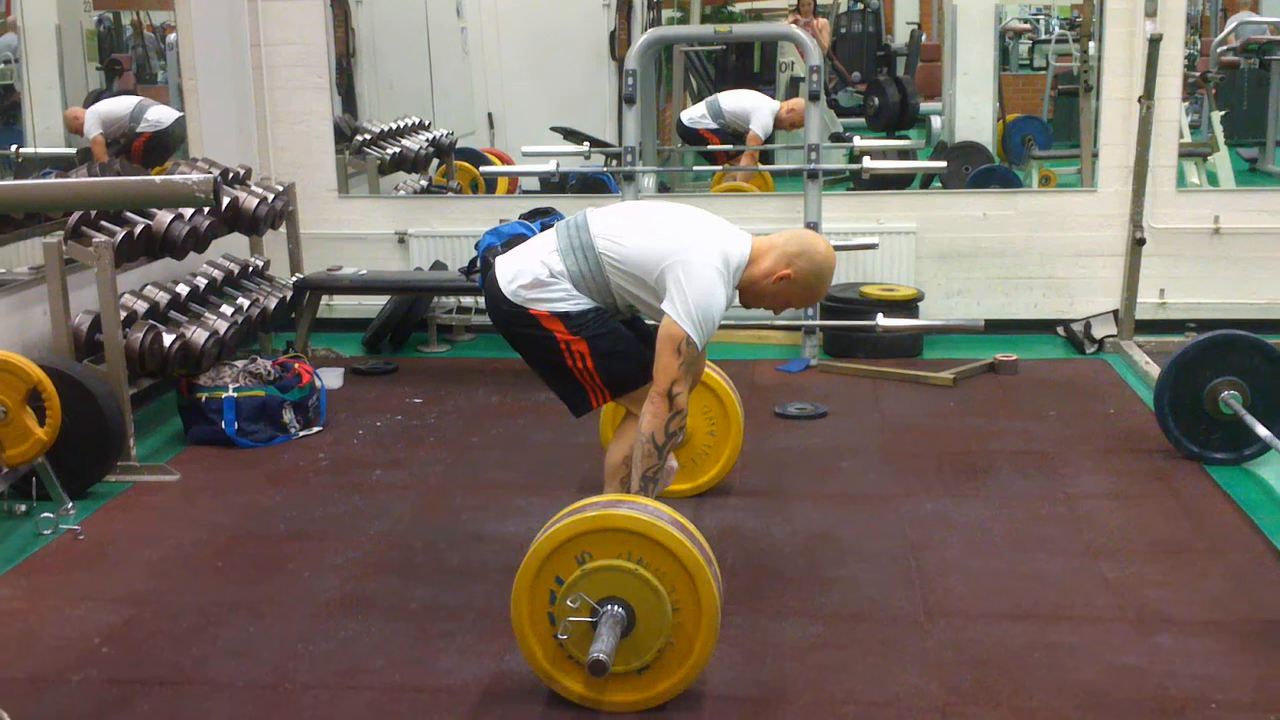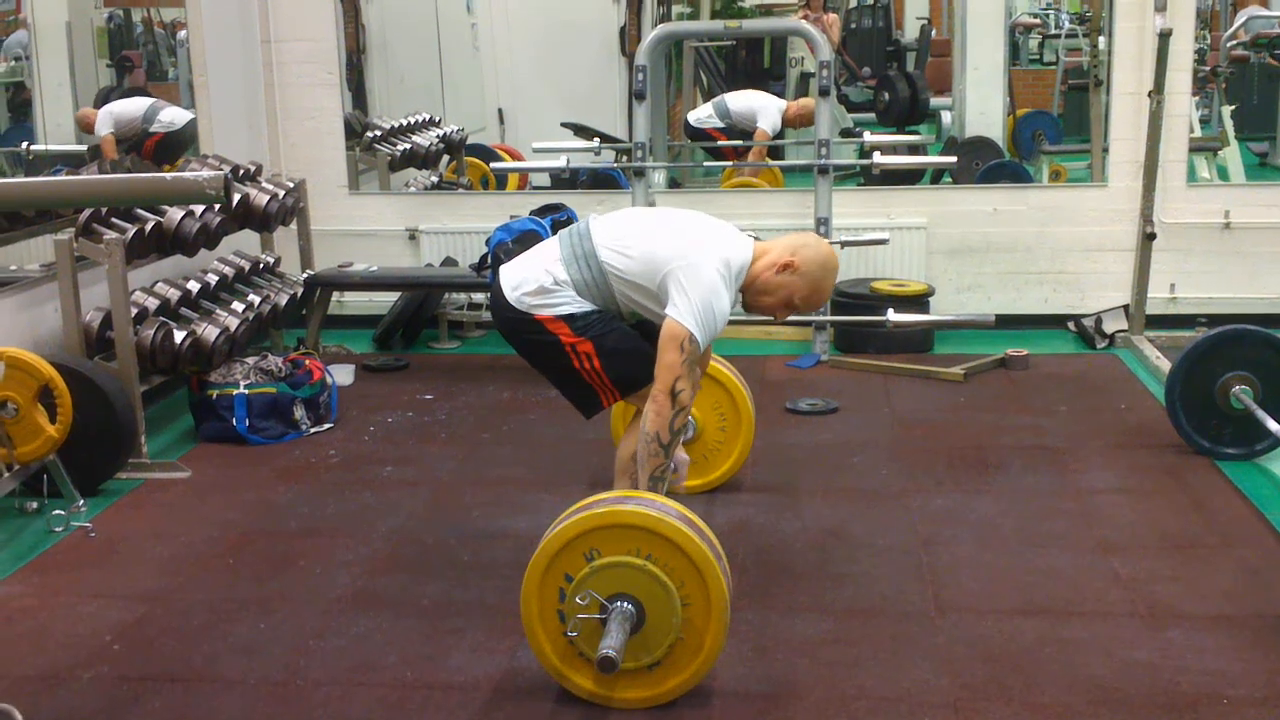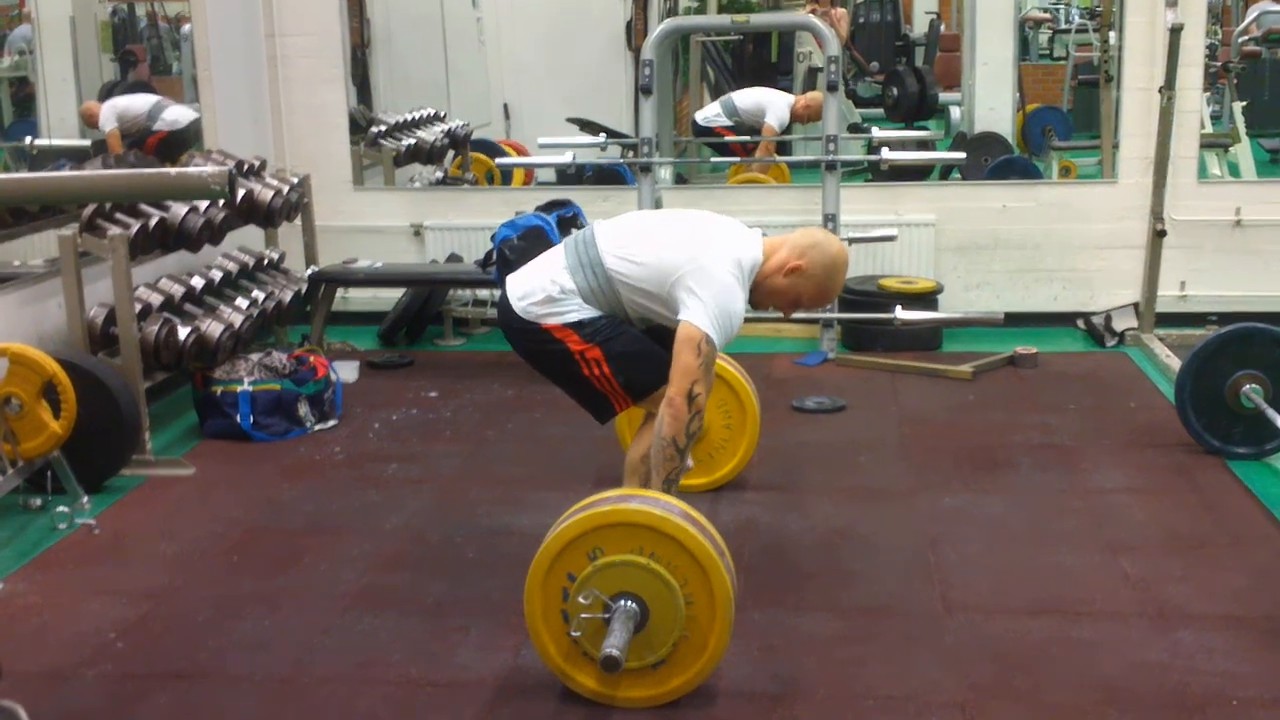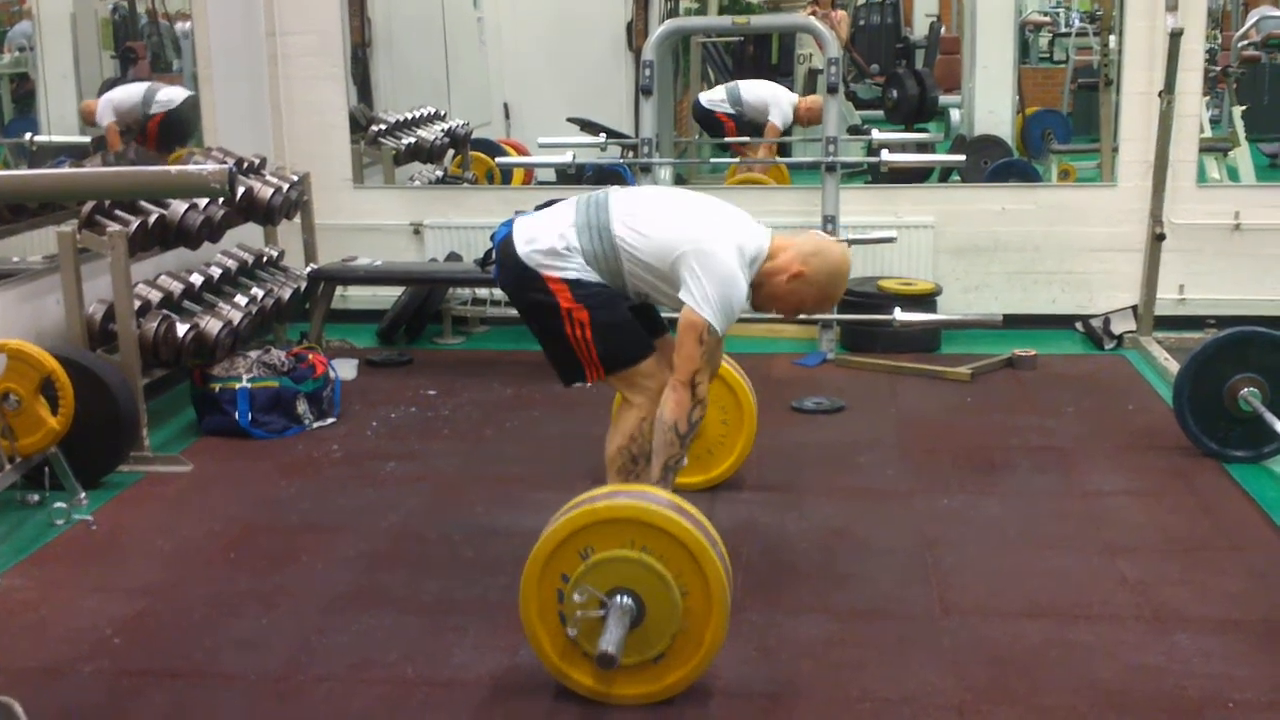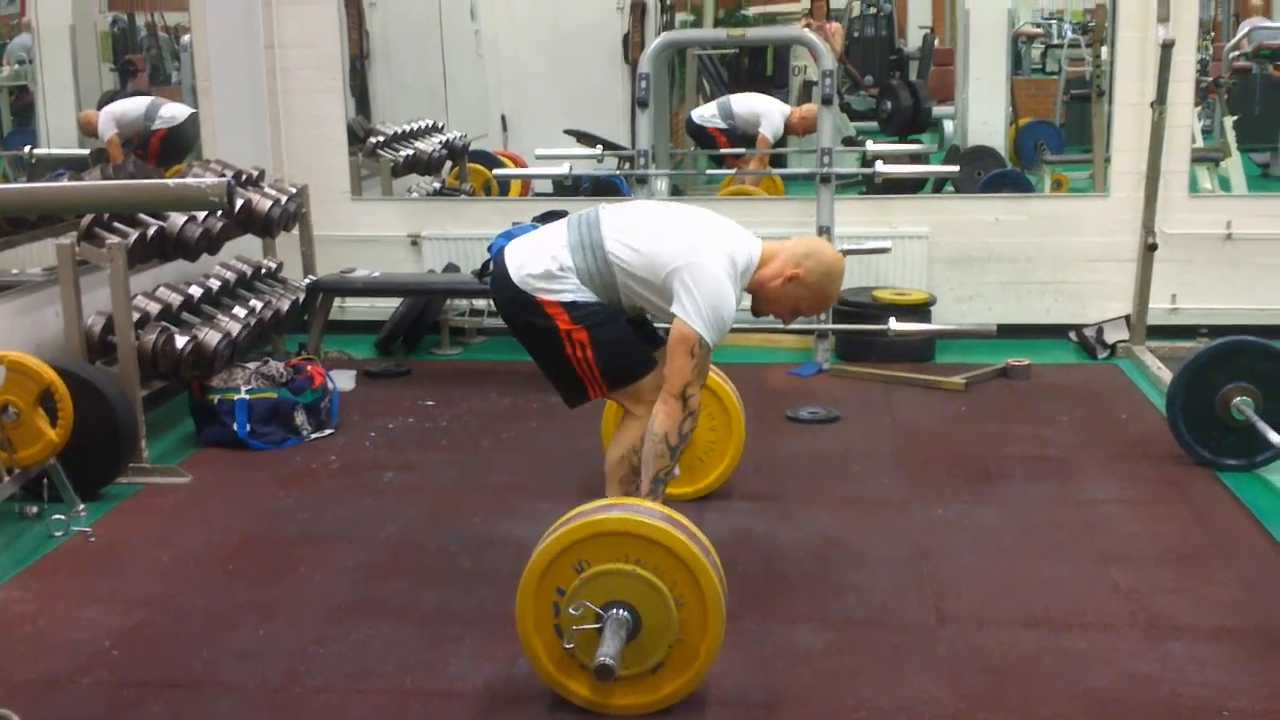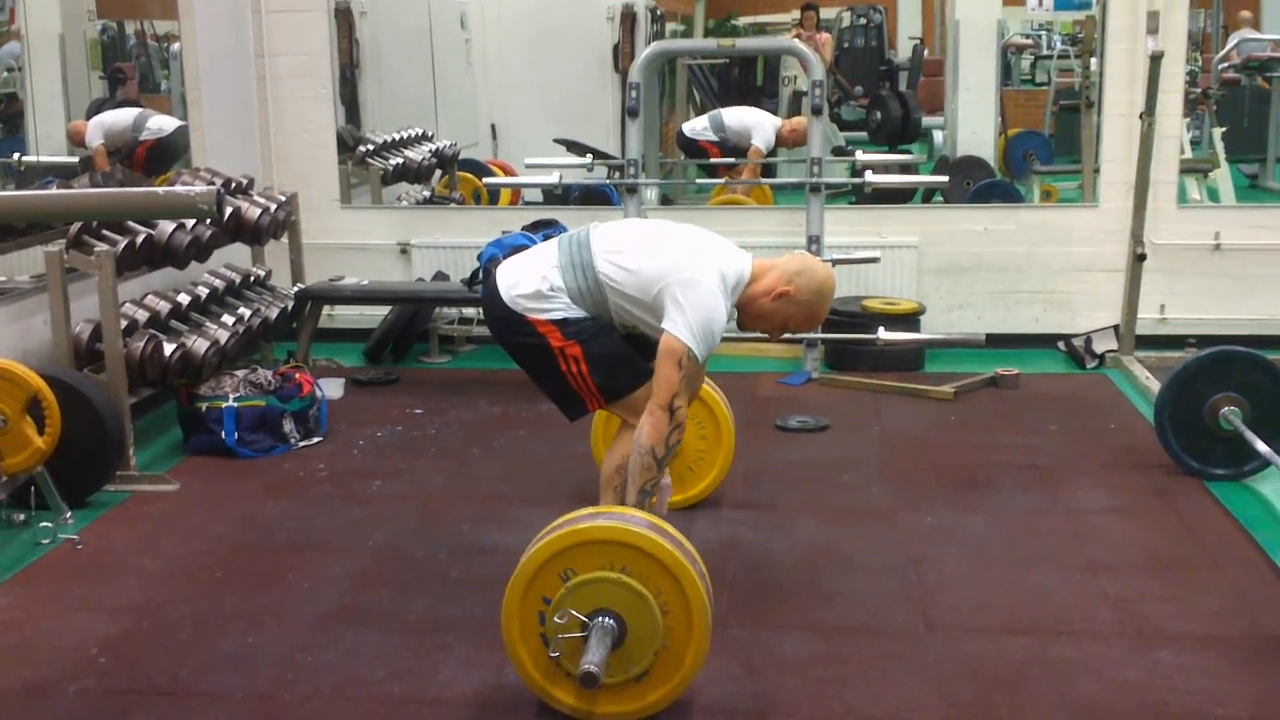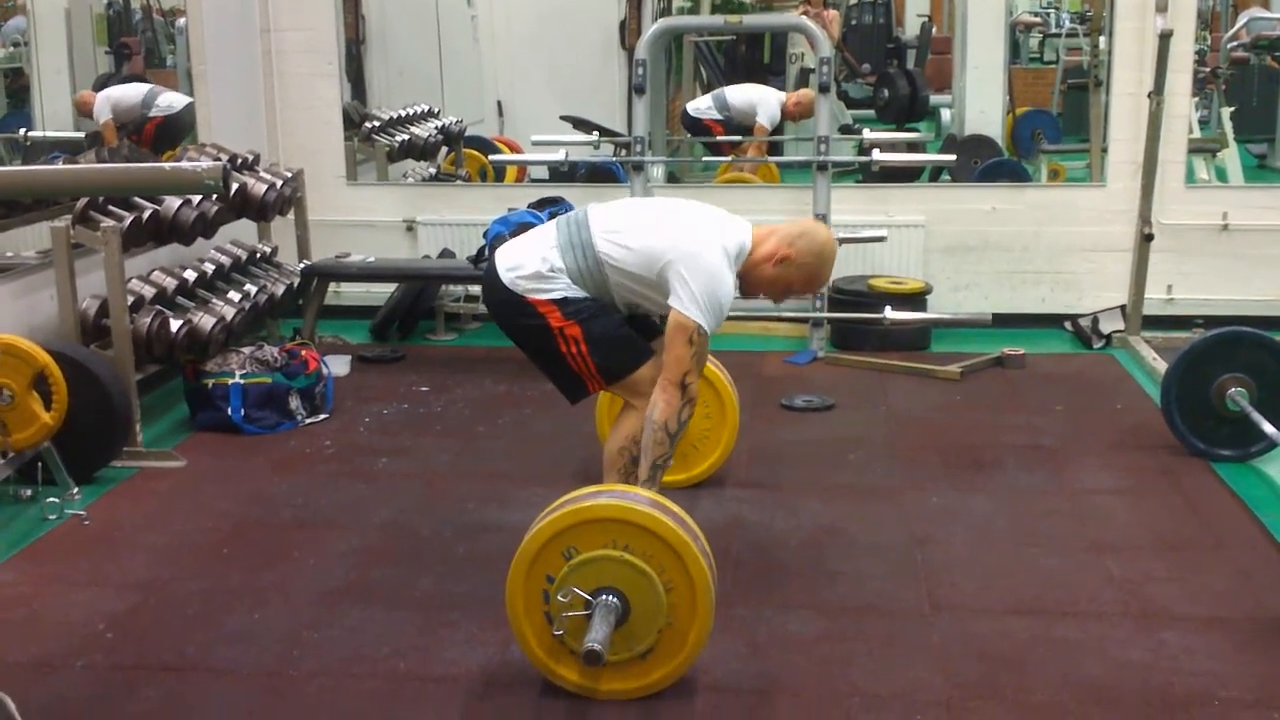
dt=0.7s
person 1, frame 1
left shoulder: (723, 247)
right shoulder: (706, 279)
left elbow: (681, 368)
right elbow: (666, 396)
left wrist: (661, 447)
left hip: (535, 275)
right hip: (531, 291)
right knee: (646, 403)
person 1, frame 2
left shoulder: (726, 250)
right shoulder: (711, 282)
right elbow: (667, 397)
left wrist: (671, 441)
left hip: (546, 279)
right hip: (535, 298)
left knee: (682, 376)
right knee: (669, 393)
person 1, frame 3
left shoulder: (735, 246)
right shoulder: (722, 286)
right elbow: (681, 402)
left hip: (554, 286)
right hip: (544, 308)
left knee: (692, 377)
right knee: (668, 401)
person 1, frame 4
left shoulder: (743, 240)
right shoulder: (726, 273)
right elbow: (686, 388)
left hip: (558, 247)
right hip: (544, 259)
left knee: (663, 365)
right knee: (648, 389)
person 1, frame 5
left shoulder: (733, 250)
right shoulder: (716, 283)
right elbow: (678, 399)
left hip: (544, 261)
right hip: (538, 281)
left knee: (660, 377)
right knee: (646, 403)
person 1, frame 6
left shoulder: (724, 264)
right shoulder: (707, 299)
right elbow: (663, 412)
left hip: (535, 280)
right hip: (527, 301)
left knee: (661, 390)
right knee: (643, 411)
person 1, frame 7
left shoulder: (724, 236)
right shoulder: (711, 272)
right elbow: (675, 388)
left hip: (536, 263)
right hip: (528, 283)
left knee: (656, 369)
right knee: (647, 393)
